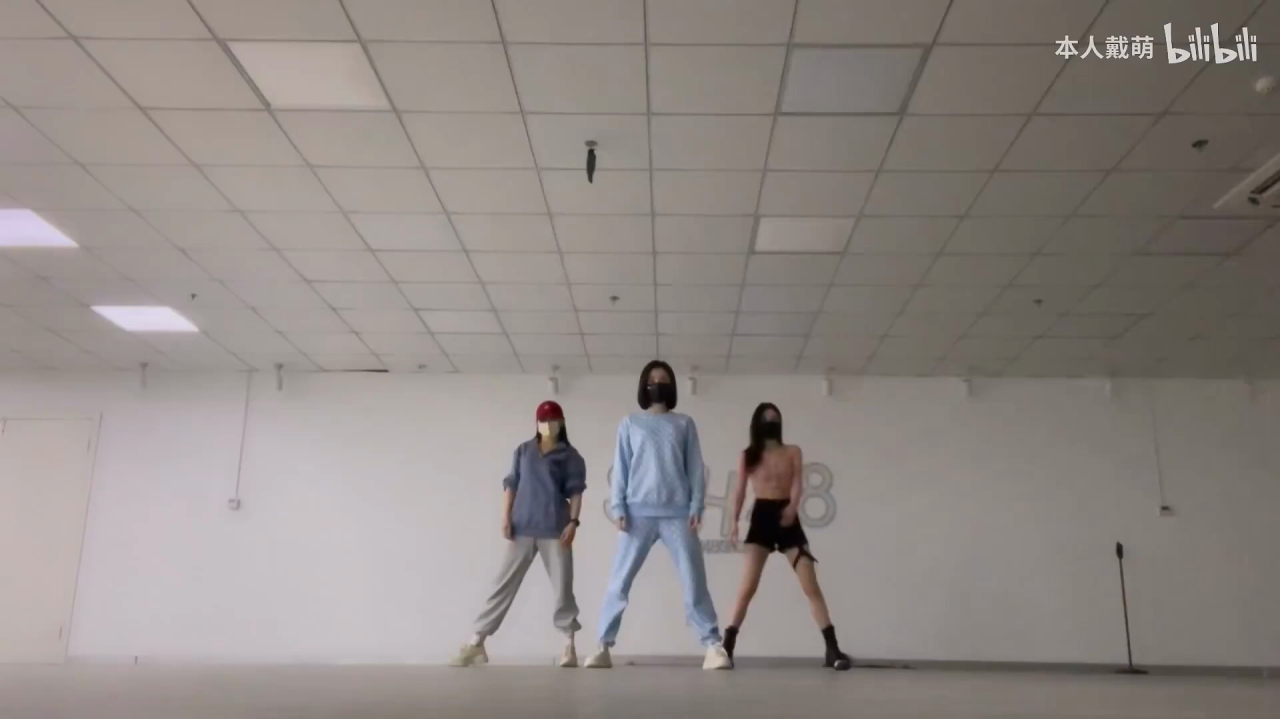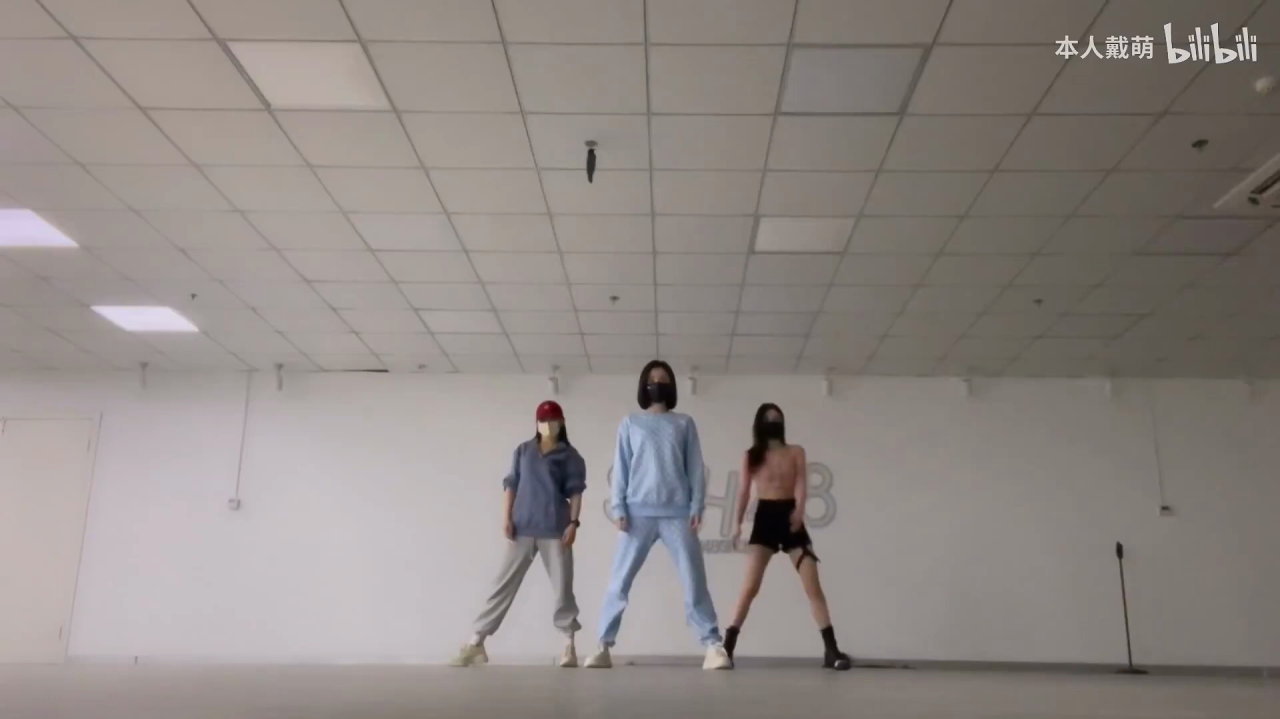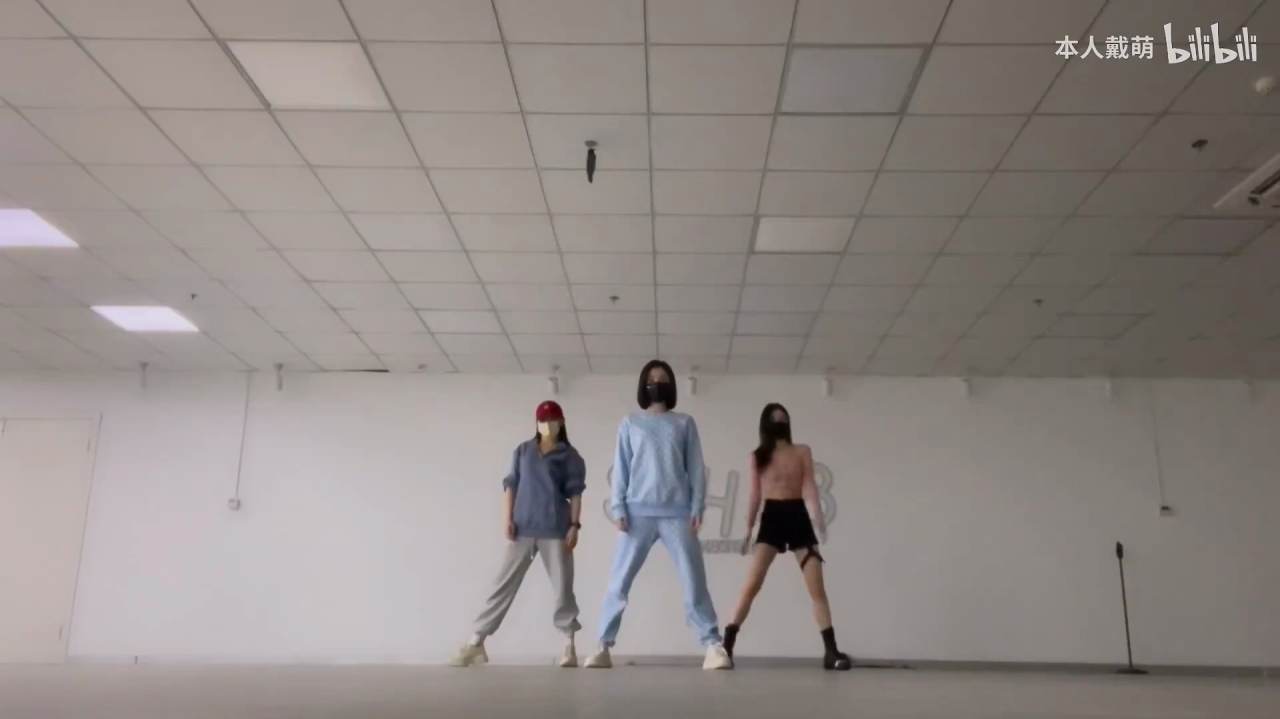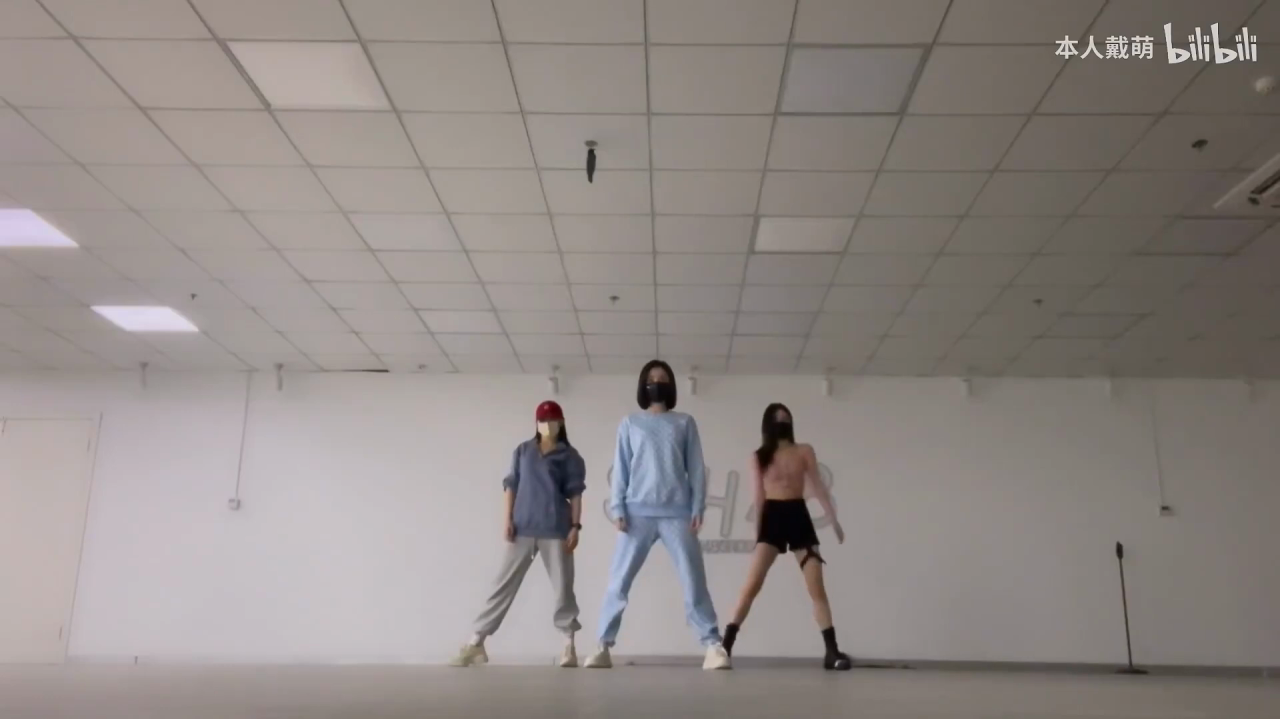
dt=0.1s
person 1, frame 1
left shoulder: (684, 424)
right shoulder: (630, 424)
left elbow: (695, 468)
right elbow: (621, 468)
left wrist: (696, 507)
right wrist: (618, 507)
left hip: (678, 513)
right hip: (638, 513)
left knee: (694, 580)
right knee: (619, 581)
left ankle: (713, 645)
right ankle: (603, 646)
person 1, frame 2
left shoulder: (684, 423)
right shoulder: (630, 424)
left elbow: (695, 468)
right elbow: (621, 468)
left wrist: (696, 507)
right wrist: (618, 508)
left hip: (677, 513)
right hip: (638, 513)
left knee: (694, 580)
right knee: (619, 581)
left ankle: (713, 645)
right ankle: (603, 646)
person 1, frame 3
left shoulder: (684, 423)
right shoulder: (630, 424)
left elbow: (695, 468)
right elbow: (620, 468)
left wrist: (697, 508)
right wrist: (618, 508)
left hip: (677, 513)
right hip: (637, 513)
left knee: (694, 580)
right knee: (619, 581)
left ankle: (713, 645)
right ankle: (603, 646)
person 1, frame 4
left shoulder: (685, 423)
right shoulder: (630, 424)
left elbow: (695, 468)
right elbow: (620, 468)
left wrist: (697, 509)
right wrist: (617, 508)
left hip: (677, 513)
right hip: (638, 513)
left knee: (694, 580)
right knee: (619, 581)
left ankle: (713, 645)
right ankle: (604, 646)
person 2, frame 1
left shoulder: (793, 452)
right shoulder: (748, 456)
left elbow: (798, 485)
right elbow: (740, 490)
left wrist: (792, 508)
right wrist: (735, 521)
left hip: (789, 520)
right hip: (761, 518)
left knee: (811, 586)
right knee: (748, 587)
left ankle: (833, 649)
right ankle: (727, 648)
person 2, frame 2
left shoulder: (796, 452)
right shoulder: (751, 457)
left elbow: (802, 485)
right elbow: (744, 491)
left wrist: (800, 511)
right wrist: (738, 523)
left hip: (792, 521)
right hip: (765, 517)
left knee: (813, 586)
right knee: (750, 587)
left ankle: (832, 650)
right ankle: (727, 647)
person 2, frame 3
left shoulder: (802, 452)
right shoulder: (758, 457)
left elbow: (810, 486)
right elbow: (755, 494)
left wrist: (819, 514)
right wrist: (748, 529)
left hip: (798, 518)
right hip: (771, 519)
left knee: (817, 587)
right knee: (752, 585)
left ankle: (832, 651)
right ankle: (726, 645)
person 2, frame 4
left shoulder: (804, 451)
right shoulder: (759, 457)
left elbow: (817, 485)
right elbow: (760, 494)
left wrist: (833, 517)
right wrist: (758, 529)
left hip: (799, 518)
right hip: (773, 518)
left knee: (817, 588)
right knee: (752, 584)
left ankle: (832, 651)
right ankle: (726, 644)
person 3, frame 1
left shoulder: (570, 455)
right shoulder: (523, 450)
left elbow: (575, 491)
right elbow: (511, 484)
left wrist: (573, 522)
right wrist: (505, 517)
left hip: (555, 528)
right hip: (523, 527)
left knee: (562, 586)
right knee: (505, 583)
left ankle: (569, 646)
right ankle: (476, 643)
person 3, frame 2
left shoulder: (570, 455)
right shoulder: (523, 450)
left elbow: (575, 491)
right elbow: (511, 484)
left wrist: (573, 522)
right wrist: (506, 517)
left hip: (555, 529)
right hip: (523, 527)
left knee: (562, 586)
right knee: (505, 583)
left ankle: (569, 646)
right ankle: (476, 643)
person 3, frame 3
left shoulder: (569, 456)
right shoulder: (523, 450)
left elbow: (575, 492)
right elbow: (511, 485)
left wrist: (574, 525)
right wrist: (508, 517)
left hip: (555, 529)
right hip: (523, 527)
left knee: (562, 586)
right knee: (505, 583)
left ankle: (569, 646)
right ankle: (476, 643)
person 3, frame 4
left shoulder: (569, 456)
right shoulder: (523, 450)
left elbow: (575, 493)
right elbow: (511, 485)
left wrist: (575, 526)
right wrist: (508, 519)
left hip: (555, 529)
right hip: (524, 528)
left knee: (563, 586)
right knee: (505, 583)
left ankle: (569, 646)
right ankle: (476, 643)
